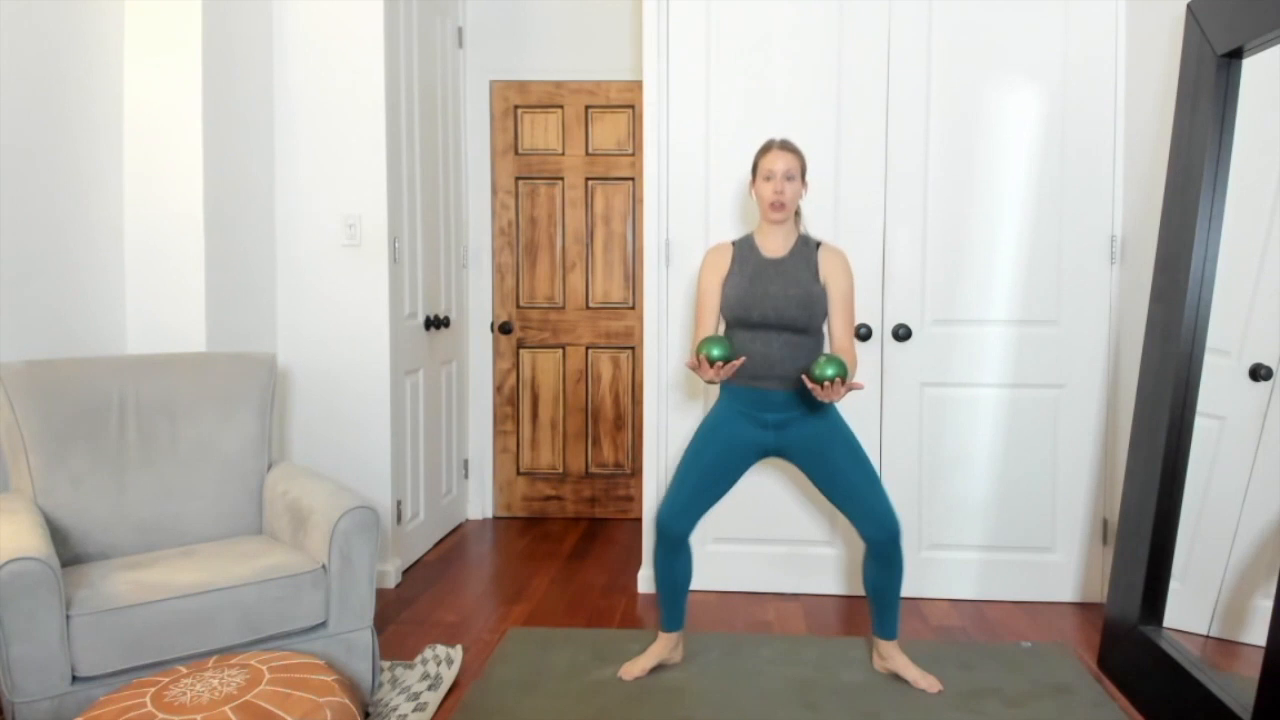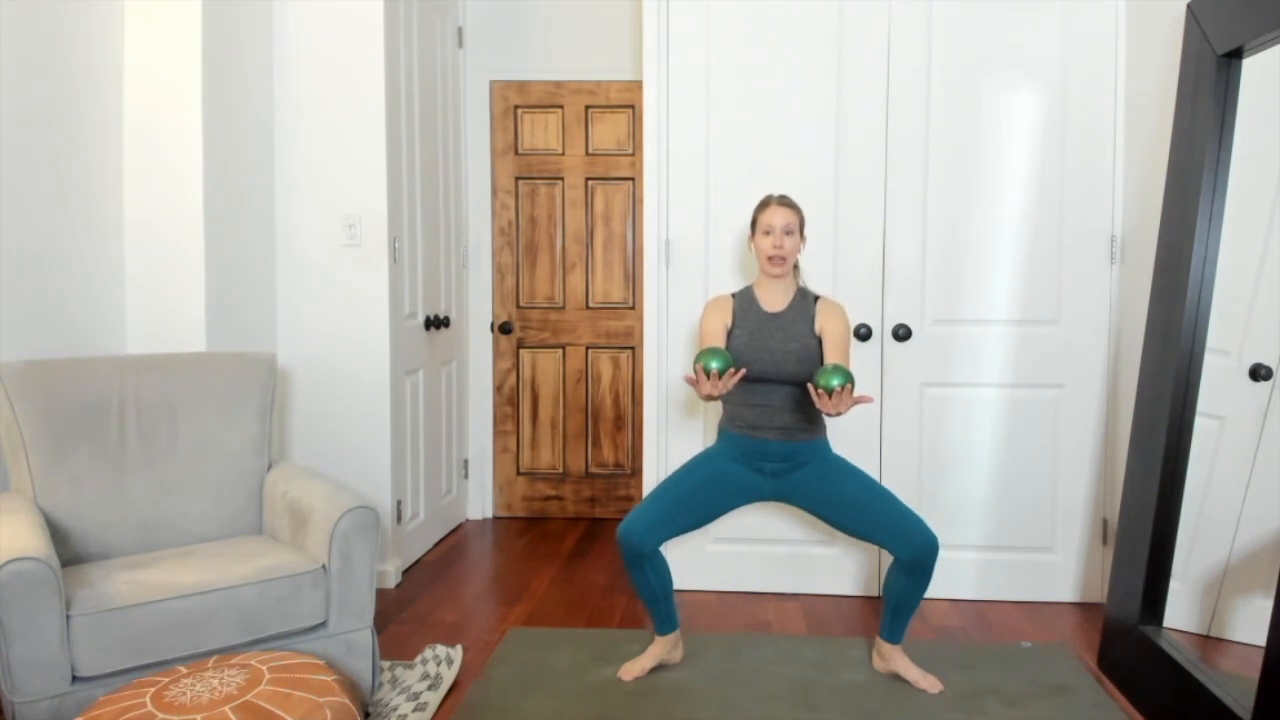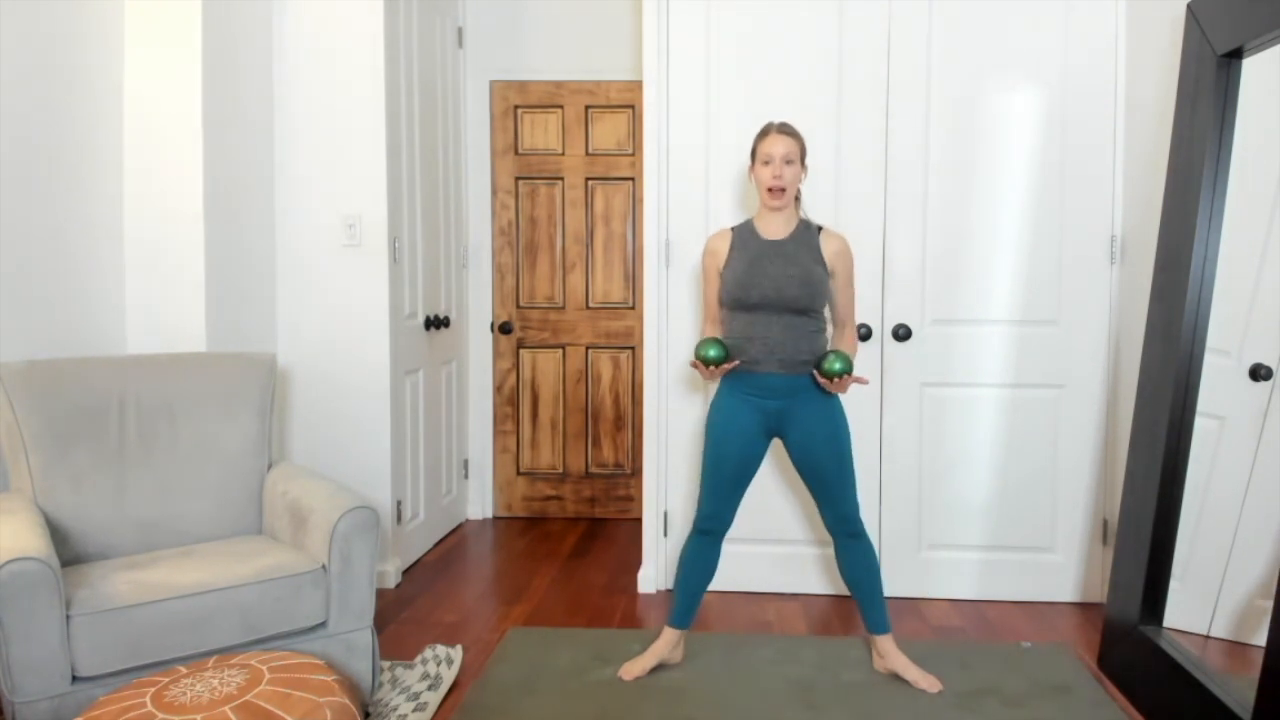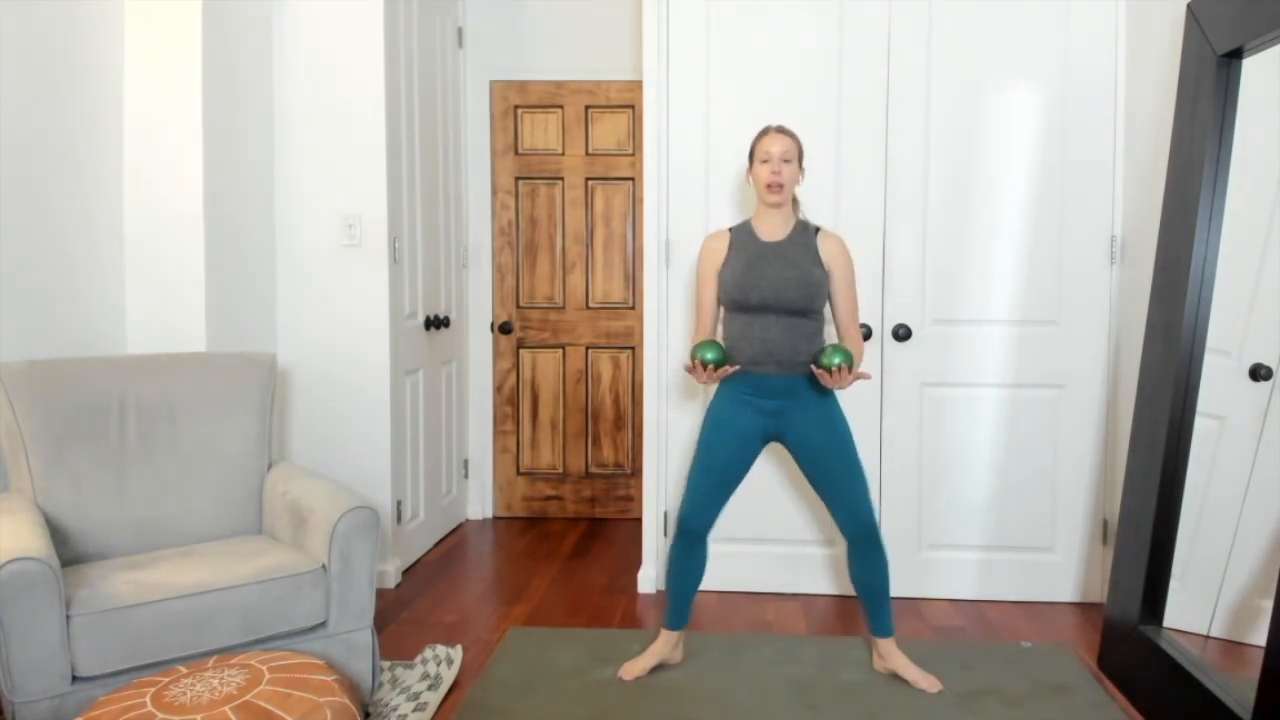
dt=0.7s
person 1, frame 1
left shoulder: (829, 260)
right shoulder: (722, 258)
left elbow: (844, 344)
right elbow: (704, 340)
left wrist: (839, 381)
right wrist: (707, 367)
left hip: (809, 412)
right hip: (738, 410)
left knee: (882, 527)
right knee: (671, 521)
left ankle: (888, 648)
right ankle: (668, 640)
person 1, frame 2
left shoulder: (826, 313)
right shoulder: (722, 309)
left elbow: (839, 388)
right elbow: (708, 376)
left wrist: (838, 403)
right wrist: (708, 388)
left hip: (808, 458)
right hip: (735, 455)
left knee: (919, 545)
right knee: (634, 536)
left ankle: (889, 650)
right ankle: (667, 641)
person 1, frame 3
left shoulder: (830, 246)
right shoulder: (722, 245)
left elbow: (845, 327)
right elbow: (713, 325)
left wrist: (842, 371)
right wrist: (710, 362)
left hip: (809, 398)
right hip: (741, 396)
left knee: (846, 524)
right knee: (709, 522)
left ankle: (885, 648)
right ankle: (670, 641)
person 1, frame 4
left shoulder: (827, 246)
right shoulder: (719, 245)
left elbow: (851, 332)
right elbow: (704, 332)
left wrist: (846, 369)
right wrist: (703, 365)
left hip: (809, 400)
right hip: (740, 398)
left knee: (860, 525)
right knee: (692, 520)
left ankle: (886, 648)
right ankle: (669, 640)
